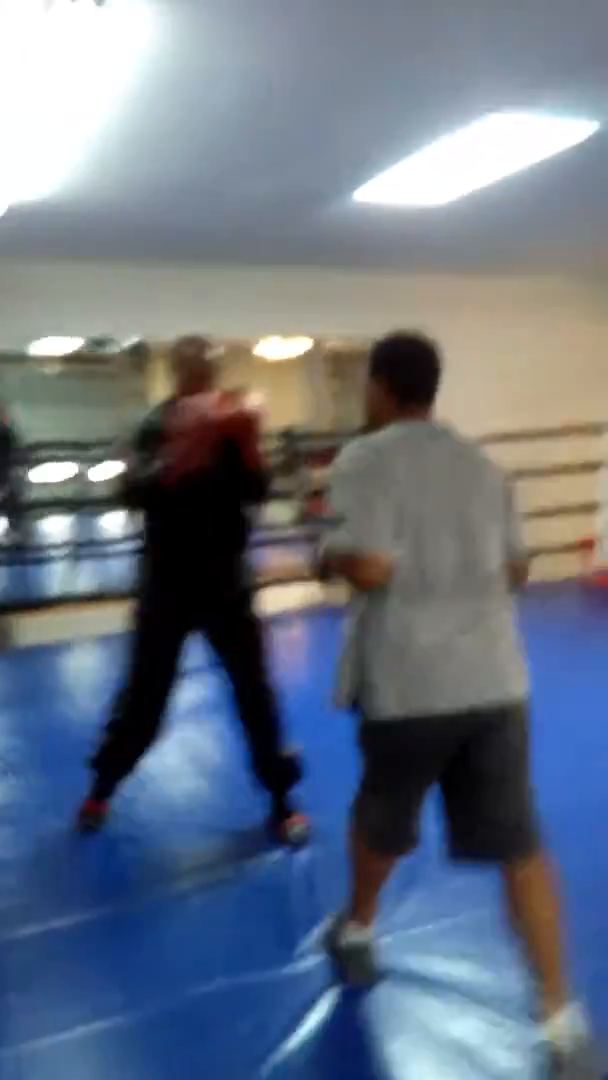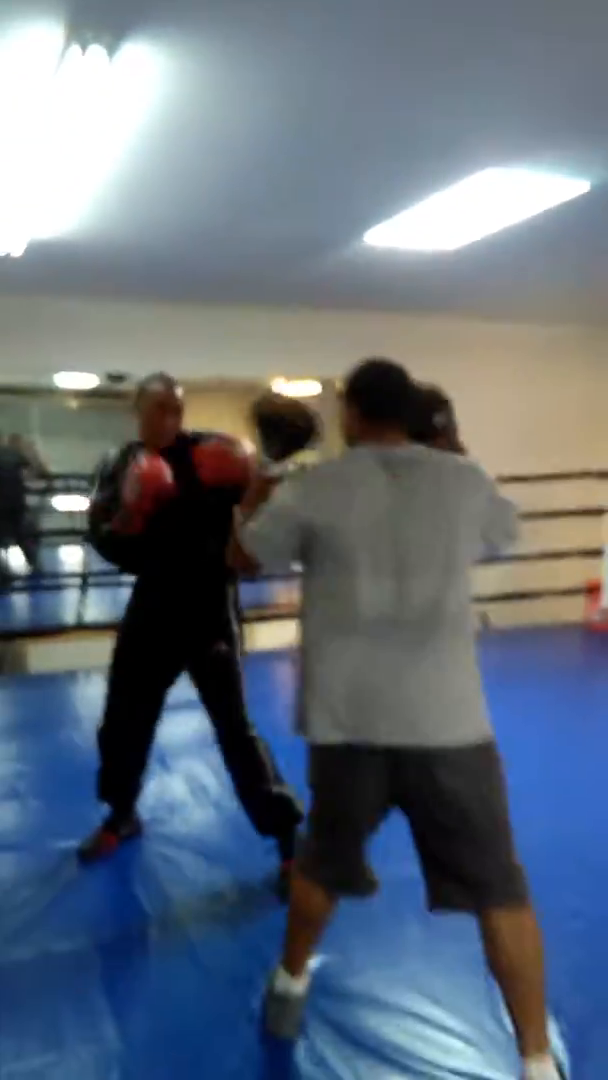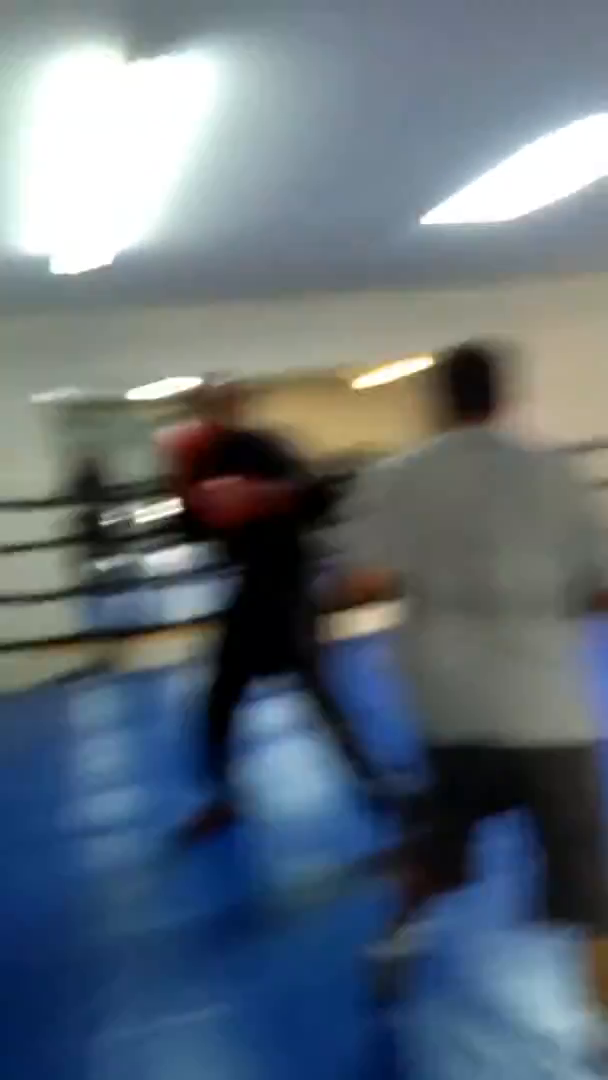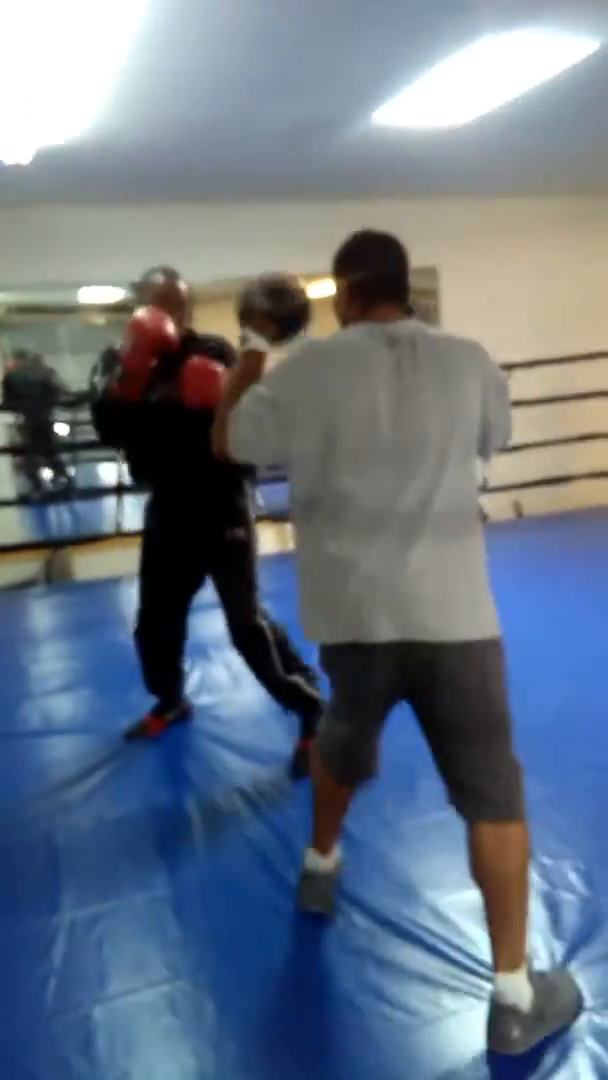
dt=0.7s
person 1, frame 1
left shoulder: (365, 460)
right shoulder: (483, 463)
left elbow: (369, 570)
right elbow: (514, 571)
left wrist: (329, 560)
left hip: (408, 683)
right hip: (494, 679)
left knee: (380, 816)
right knee: (518, 844)
left ankle: (355, 938)
person 1, frame 2
left shoulder: (316, 485)
right shoulder: (464, 479)
left elbow: (243, 555)
right elbow: (504, 533)
left wrist: (258, 494)
left hip: (350, 719)
right hip: (447, 721)
left knee: (321, 858)
right knee: (499, 888)
left ankle: (288, 989)
person 1, frame 3
left shoulder: (400, 480)
left elbow: (359, 586)
left hip: (454, 712)
right hip: (551, 716)
left knee: (439, 843)
left ankle: (400, 942)
person 1, frame 4
left shoulder: (307, 367)
right shoulder: (471, 362)
left elbow: (230, 448)
left wrist: (243, 380)
left hip: (354, 612)
right hip: (454, 613)
left knee: (342, 746)
right knee: (494, 794)
left ankle: (321, 865)
right ankle: (515, 994)
person 2, frame 1
left shoulder: (226, 420)
right shoulder: (156, 426)
left elbow: (255, 491)
right elbow: (143, 493)
left wrist: (248, 443)
right wrist: (185, 448)
left hip: (224, 571)
right hip: (170, 574)
left knee: (253, 686)
right knee: (147, 690)
left ankle: (281, 800)
right ankle: (103, 783)
person 2, frame 2
left shoulder: (208, 452)
right shoulder: (120, 466)
right elbow: (105, 541)
left wrist: (242, 472)
right wrist: (131, 512)
left hip: (208, 603)
right hip: (152, 604)
left knee: (233, 724)
right knee: (123, 720)
left ankle: (289, 837)
right ankle: (121, 815)
person 2, frame 3
left shoulder: (264, 448)
right shoulder: (210, 459)
left elbow: (316, 498)
right elbow: (196, 525)
left wrist: (261, 498)
right wrist: (188, 482)
left hip: (291, 585)
right hip: (256, 587)
left knee: (325, 704)
right knee: (220, 700)
right ankle: (222, 800)
person 2, frame 4
left shoulder: (213, 351)
right shoulder: (125, 359)
right elbow: (109, 428)
right wrist: (132, 368)
left hip: (222, 496)
right hip: (169, 503)
left knee: (245, 614)
right knee: (155, 619)
left ankle: (310, 715)
right ankle: (170, 700)
